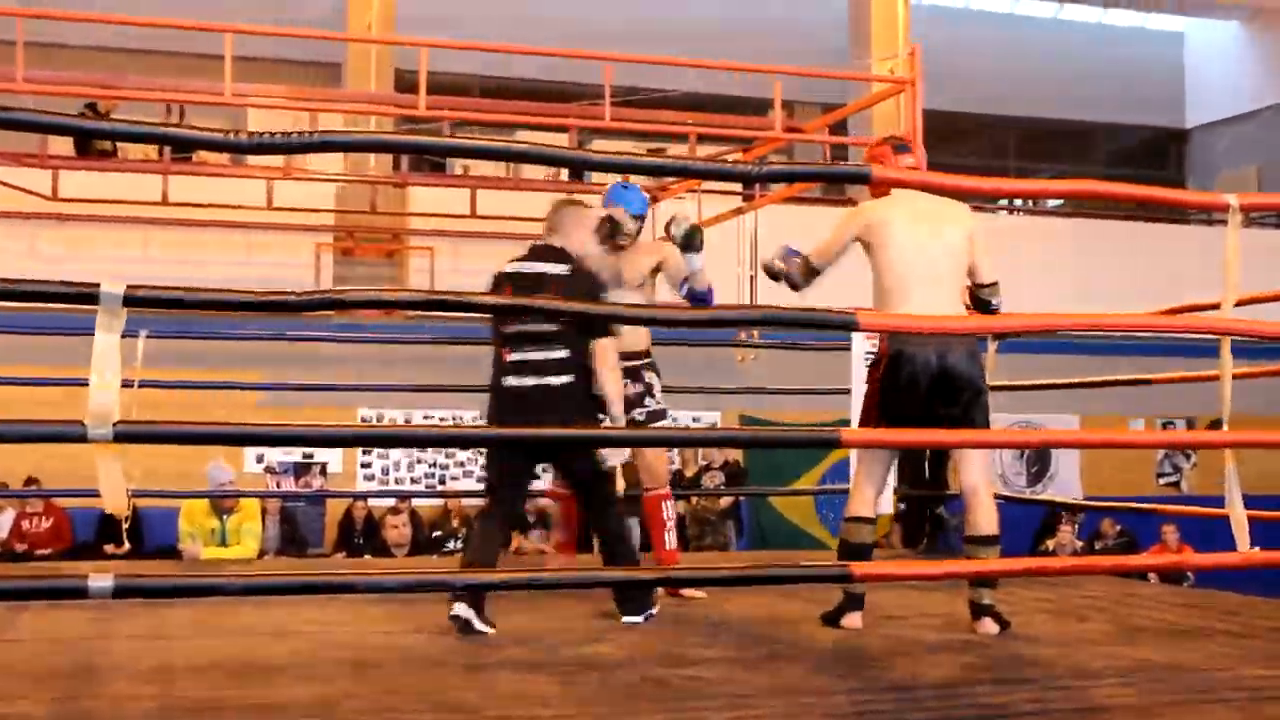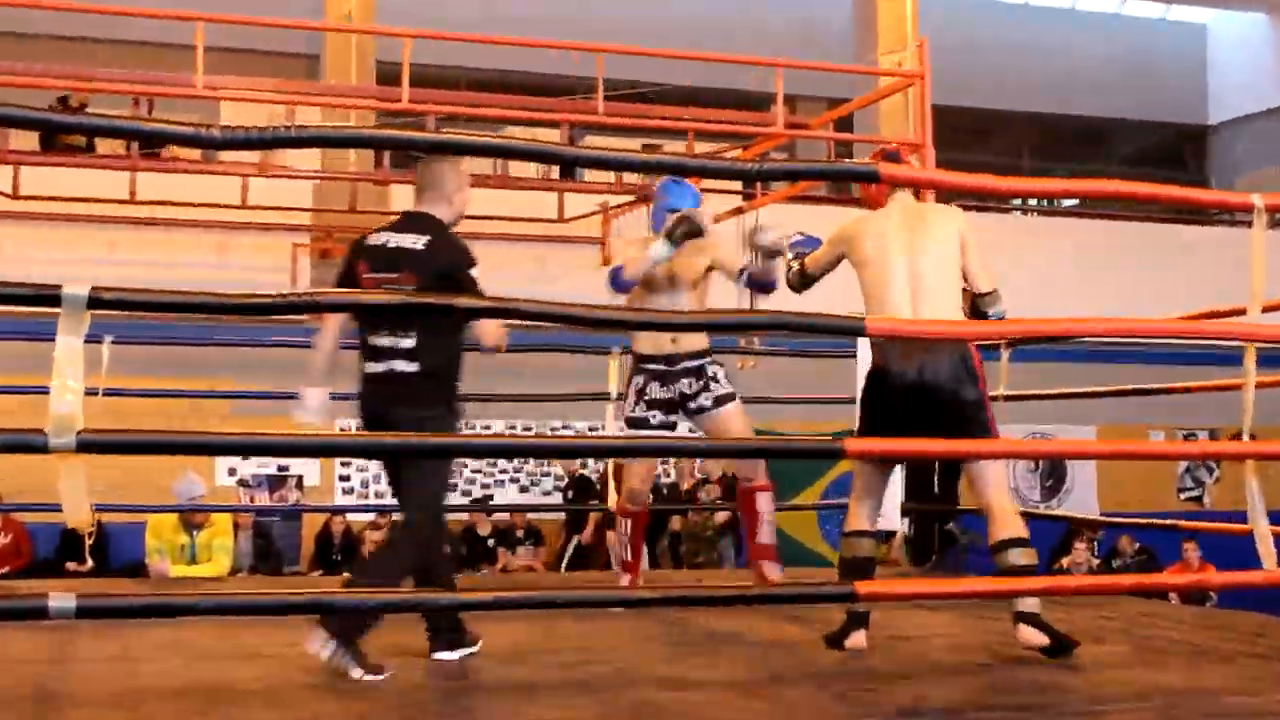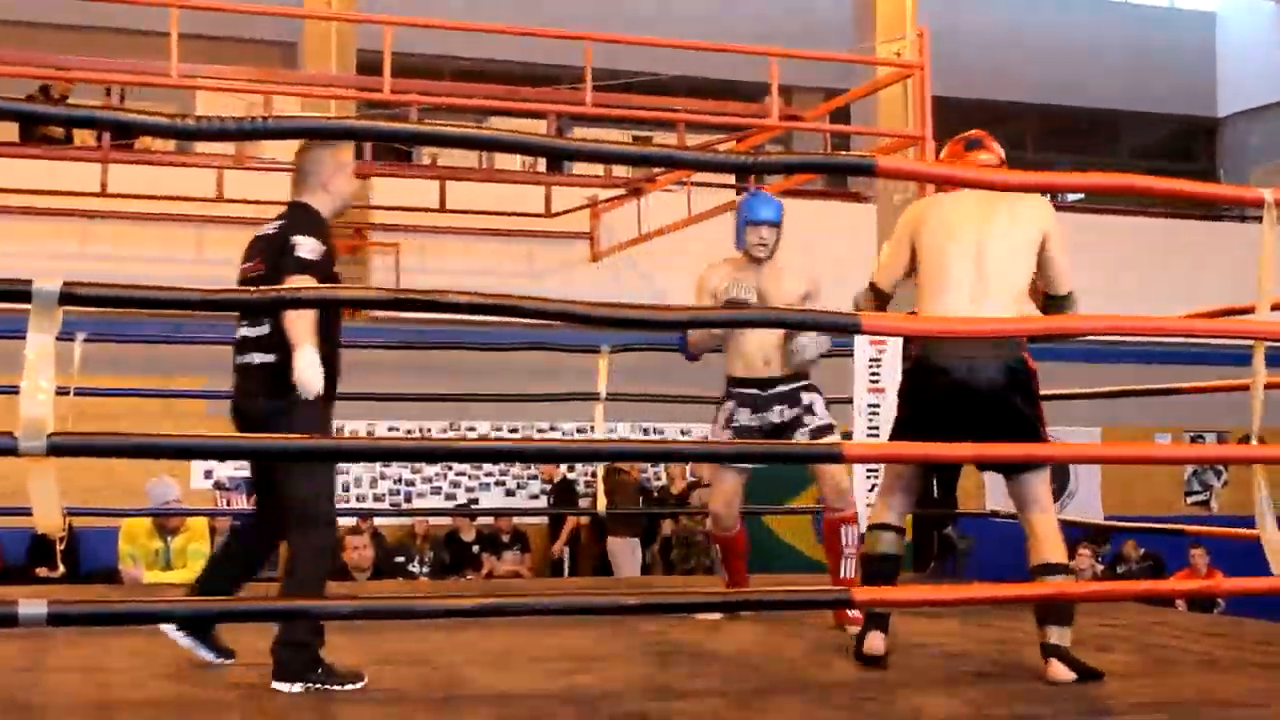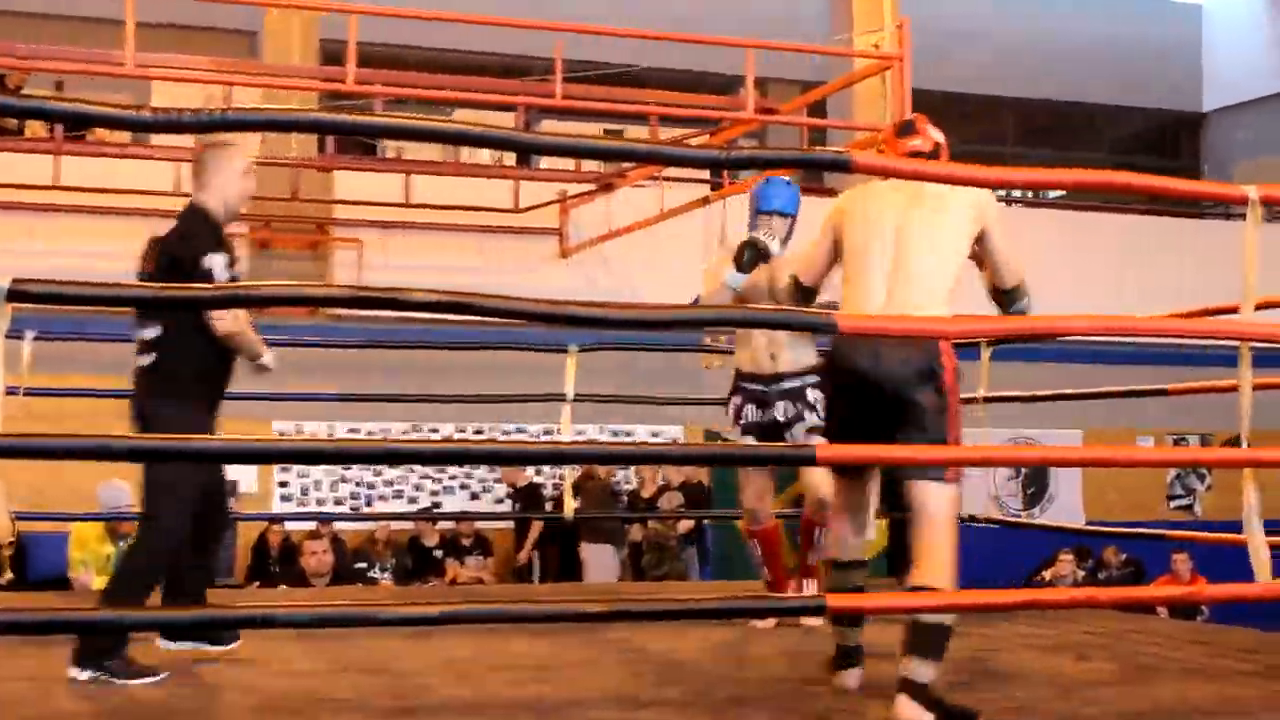
dt=0.5s
person 1, frame 1
left shoulder: (870, 214)
right shoulder: (960, 213)
left elbow: (809, 269)
right elbow: (989, 298)
left wrist: (779, 265)
left hip: (906, 351)
right hip: (961, 350)
left knee: (868, 481)
right knee: (976, 484)
left ankle: (852, 603)
right ankle: (984, 607)
person 1, frame 2
left shoulder: (856, 231)
right shoulder: (950, 218)
left elbow: (801, 277)
right elbow: (988, 306)
left wrist: (795, 262)
left hip: (892, 368)
right hip: (951, 360)
left knee: (866, 500)
right knee: (996, 495)
left ankle: (853, 623)
right ankle: (1030, 618)
person 1, frame 3
left shoulder: (923, 212)
right shoulder: (1035, 210)
left elbow: (871, 303)
right elbow: (1063, 306)
left hip: (933, 361)
right hip: (1002, 363)
left knee: (895, 493)
right knee: (1039, 512)
left ankle: (875, 628)
right ankle: (1058, 650)
person 1, frame 4
left shoulder: (854, 200)
right shoulder: (972, 199)
left elbow: (792, 289)
right elbow: (1016, 300)
left wrist: (757, 278)
left hip: (850, 355)
right hip: (919, 361)
left knee: (847, 506)
right knee: (935, 527)
left ankle: (847, 655)
person 2, frame 1
left shoulder: (504, 277)
right shoulder: (584, 283)
right elbow: (605, 354)
right wrist: (618, 423)
left hip: (509, 415)
right hip: (566, 417)
left knee: (498, 512)
right knee: (603, 508)
left ankle: (468, 598)
right ankle: (635, 602)
person 2, frame 2
left shoulder: (368, 245)
right shoulder: (448, 253)
left elbow: (335, 318)
right elbow: (490, 334)
left wrist: (315, 385)
right wrist: (500, 326)
left hip: (379, 402)
right hip: (428, 406)
left knee: (422, 515)
right knee: (420, 524)
left ankle: (449, 633)
right ankle: (340, 626)
person 2, frame 3
left shoulder: (266, 238)
right shoulder: (309, 233)
right elbow: (298, 293)
right wrist: (307, 353)
left hip: (253, 395)
right hip: (292, 400)
left knee: (271, 515)
right knee: (313, 526)
left ankle: (195, 619)
right ankle: (298, 662)
person 2, frame 4
left shoulder: (180, 235)
right shoulder: (203, 237)
right elbow: (227, 323)
right wrist: (262, 353)
left hip: (180, 399)
right hip: (176, 402)
left knee: (209, 510)
right knee: (167, 525)
left ankle: (185, 622)
right ankle: (97, 651)
person 3, frame 1
left shoulder: (655, 252)
left elbow: (701, 299)
left wrist: (692, 253)
right wrist: (596, 245)
left hip: (638, 370)
left knee: (655, 471)
left ankle: (669, 572)
right ankle: (565, 554)
person 3, frame 2
left shoulder: (710, 249)
right shoulder: (635, 248)
left elbow: (760, 284)
right elbow: (620, 282)
left wrist: (767, 259)
right wrist: (664, 242)
left hip: (701, 368)
right hip: (651, 374)
left knee: (750, 460)
right knee: (636, 484)
left ankle: (765, 560)
right ankle: (629, 578)
person 3, frame 3
left shoulder: (800, 277)
right shoulder: (714, 277)
left elbow: (823, 332)
right elbow: (691, 347)
left wrist: (814, 343)
left hip: (796, 393)
right hip: (743, 399)
left knee: (839, 491)
right knee: (721, 511)
left ankle: (845, 601)
right ankle: (736, 590)
person 3, frame 4
right shoulder: (728, 261)
right wrist: (737, 273)
left hip: (805, 388)
right hip: (751, 392)
left knee: (823, 495)
right knee: (755, 506)
left ankle: (807, 579)
right ankle: (778, 587)
